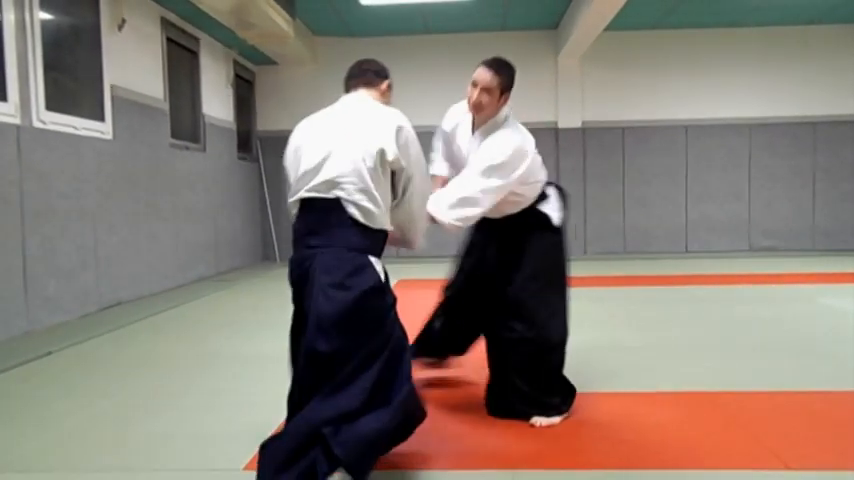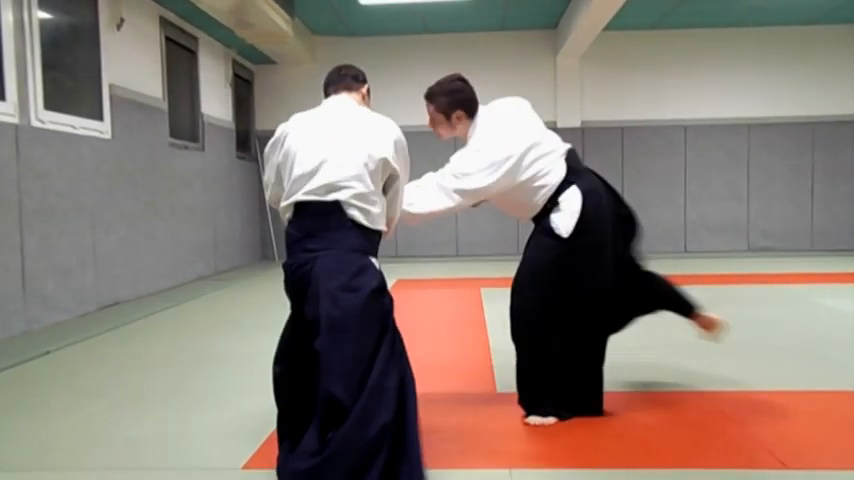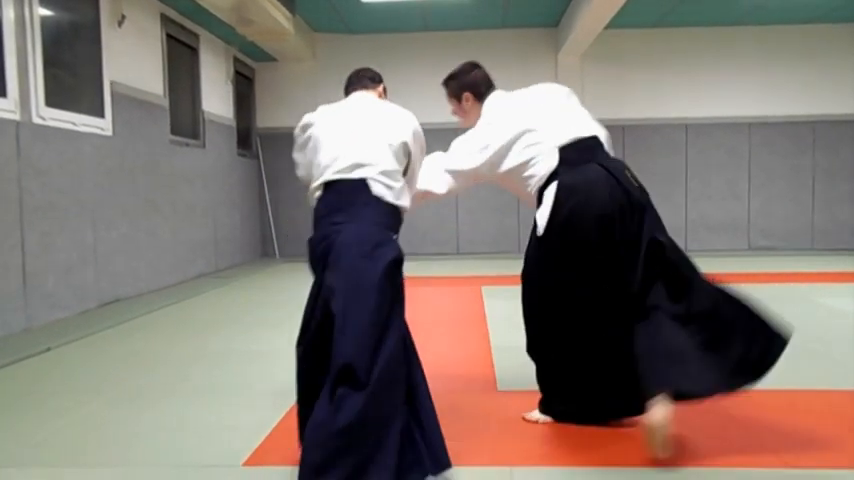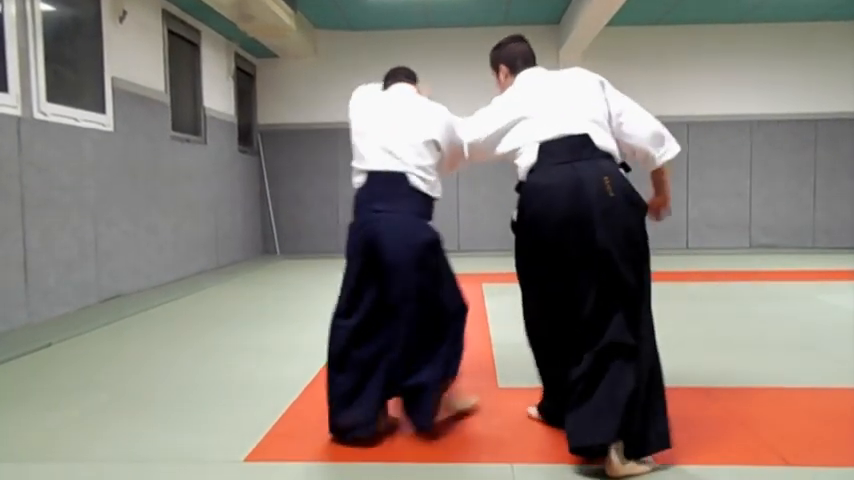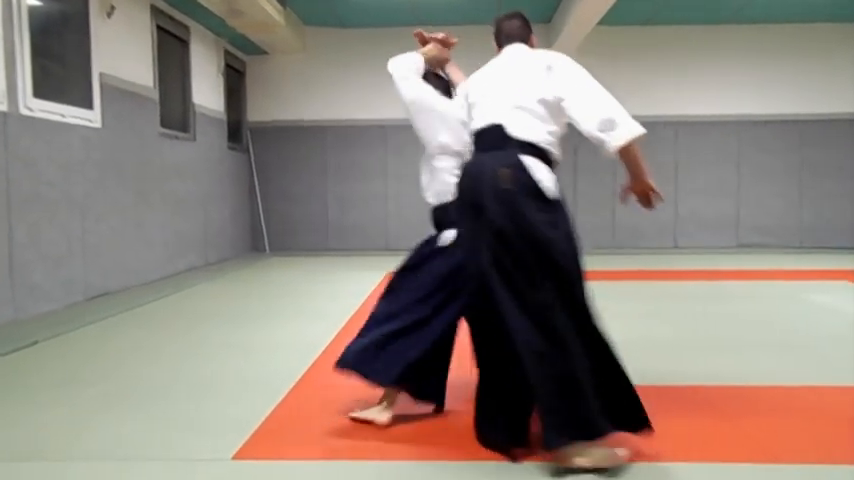
dt=0.3s
person 1, frame 1
left shoulder: (509, 143)
right shoulder: (459, 117)
left elbow: (468, 197)
right elbow: (443, 147)
right wrist: (441, 176)
left hip: (534, 221)
right hip: (496, 221)
left knee: (528, 305)
right knee: (467, 289)
left ankle: (546, 399)
right ankle: (437, 349)
person 1, frame 2
left shoulder: (485, 153)
right shoulder: (510, 108)
left elbow: (437, 192)
left hip: (573, 213)
right hip: (590, 197)
left knee: (534, 303)
left ankle: (550, 401)
right ankle: (695, 315)
person 1, frame 3
left shoulder: (485, 136)
right shoulder: (550, 95)
left elbow: (436, 175)
left hip: (572, 201)
right hip: (617, 185)
left knee: (551, 305)
right knee: (653, 289)
left ankle: (562, 402)
right ankle: (659, 399)
person 1, frame 4
left shoulder: (505, 107)
right shoulder: (587, 80)
left elbow: (457, 138)
right elbow: (650, 136)
right wrist: (661, 191)
left hip: (544, 196)
right hip: (604, 187)
left knee: (553, 308)
right knee: (618, 312)
left ankle: (562, 405)
right ankle: (615, 444)
person 1, frame 5
left shoulder: (480, 80)
right shoulder: (550, 63)
right elbow: (606, 119)
right wrist: (639, 176)
left hip: (479, 180)
right hip: (520, 180)
left knee: (503, 304)
right knee: (552, 300)
left ankle: (501, 425)
right ankle: (575, 437)
person 2, frame 1
left shoulder: (308, 126)
right shoulder: (392, 123)
right elbow: (413, 201)
right wrist: (406, 236)
left hip: (307, 251)
right hip: (349, 258)
right knee: (344, 375)
person 2, frame 2
left shoulder: (290, 129)
right shoulder: (385, 131)
left elbow: (274, 194)
right elbow: (392, 209)
left hip: (301, 254)
right hip: (348, 258)
left knee: (303, 365)
right knee: (358, 377)
person 2, frame 3
left shoulder: (316, 122)
right shoulder: (403, 119)
right elbow: (409, 184)
left hip: (328, 229)
right hip: (372, 233)
left knee: (325, 339)
right knee: (369, 346)
left ankle: (324, 444)
person 2, frame 4
left shoulder: (362, 102)
right shoulder: (438, 115)
right elbow: (454, 159)
left wrist: (388, 93)
left hip: (368, 218)
right hip: (410, 222)
left knee: (359, 316)
right knee: (436, 307)
left ankle: (357, 418)
right ankle: (437, 401)
person 2, frame 5
left shoulder: (442, 116)
right shoulder: (468, 116)
left elbow: (400, 69)
left wrist: (426, 55)
right wrist: (442, 63)
left hip: (457, 233)
left knee: (410, 304)
left ankle: (392, 398)
